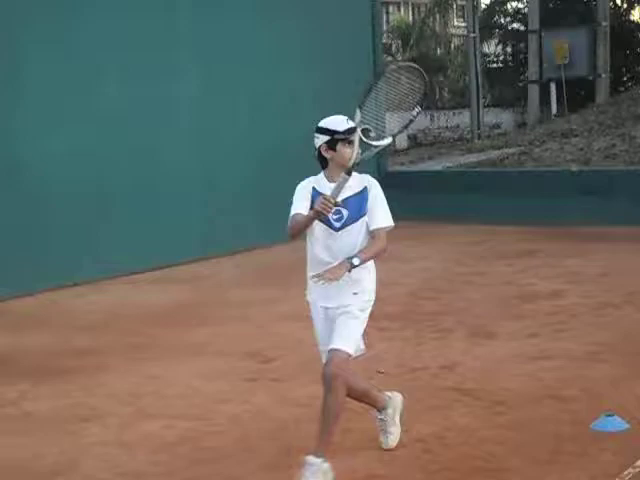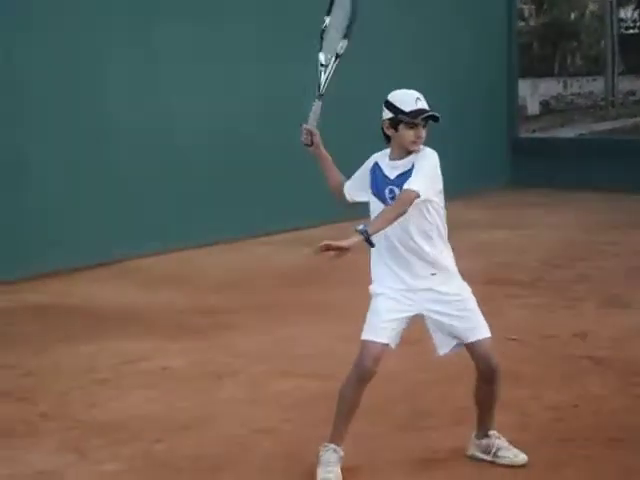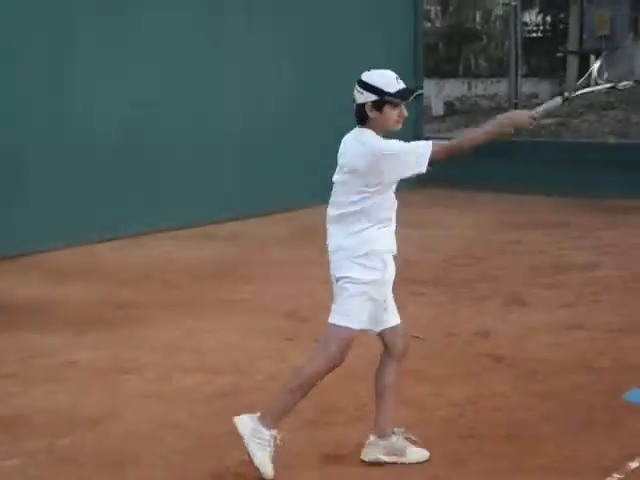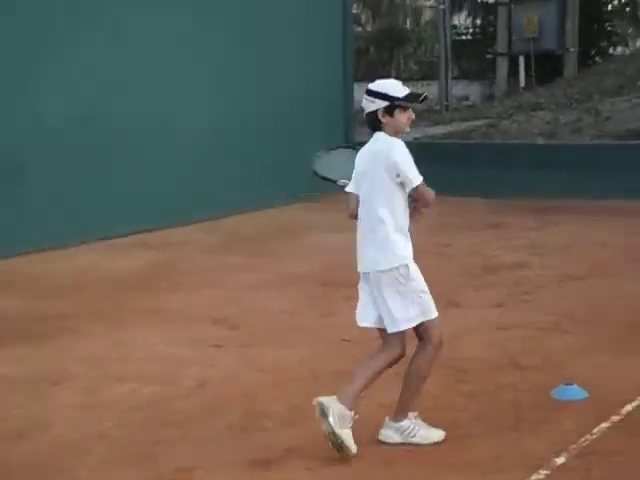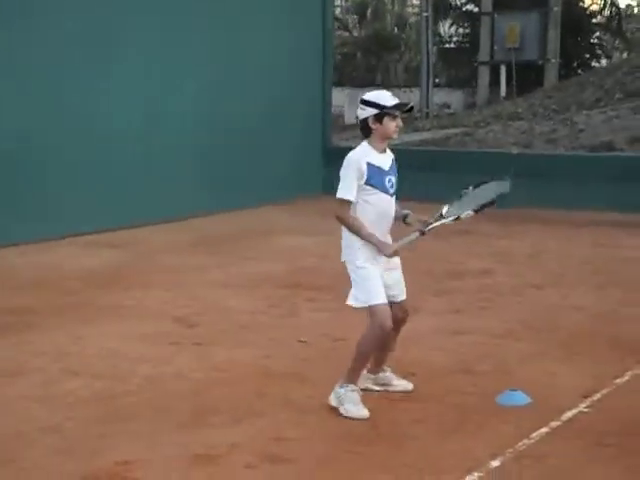
dt=0.7s
person 1, frame 1
left shoulder: (369, 187)
right shoulder: (308, 189)
left elbow: (380, 240)
right elbow: (293, 232)
left wrist: (347, 265)
right wrist: (313, 213)
left hip: (355, 295)
right hip: (321, 296)
left knee: (335, 371)
right knee: (341, 379)
right ankle: (385, 405)
person 1, frame 2
left shoulder: (427, 159)
right shoulder: (374, 166)
left elbow: (401, 204)
right elbow: (343, 190)
left wrist: (360, 236)
right wrist: (318, 148)
left hip: (442, 280)
right hip: (393, 285)
left knee: (488, 363)
right knee: (365, 365)
left ankle: (484, 438)
right ankle: (333, 448)
person 1, frame 3
left shoulder: (354, 141)
right shoulder: (381, 150)
right elbow: (445, 149)
right wrist: (504, 121)
left hip: (368, 259)
right hip: (363, 264)
left knee: (396, 347)
right knee: (333, 352)
left ankle: (383, 438)
right ankle: (264, 425)
person 1, frame 4
left shoulder: (365, 154)
right shoulder: (393, 147)
left elbow: (353, 210)
right elbow: (425, 198)
right wrist: (411, 204)
left hip: (371, 261)
right hip: (393, 261)
left knee: (392, 347)
right knee: (432, 339)
left ankle: (340, 406)
right ankle: (400, 421)
person 1, frame 5
left shoulder: (390, 158)
right shoulder: (356, 160)
right elbow: (341, 211)
left wrist: (405, 216)
right wrist: (376, 243)
left hip: (385, 251)
right hip: (363, 253)
left knee: (400, 314)
right knee: (382, 323)
left ankle: (377, 372)
right ankle: (346, 388)
